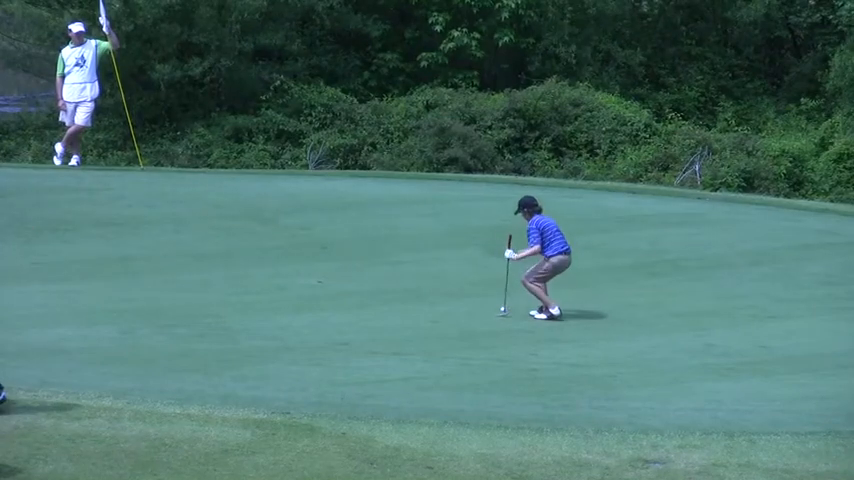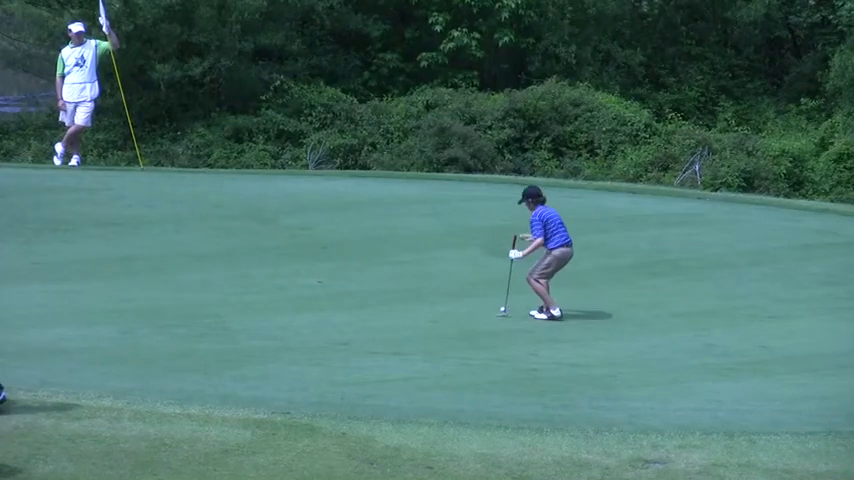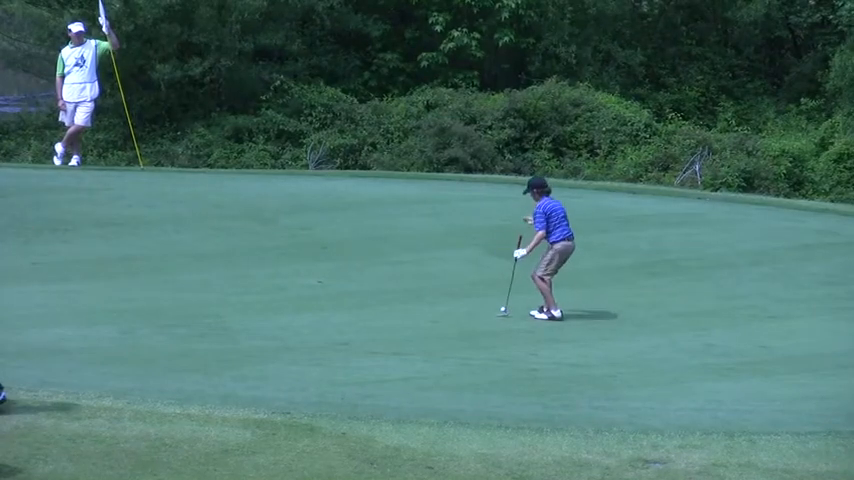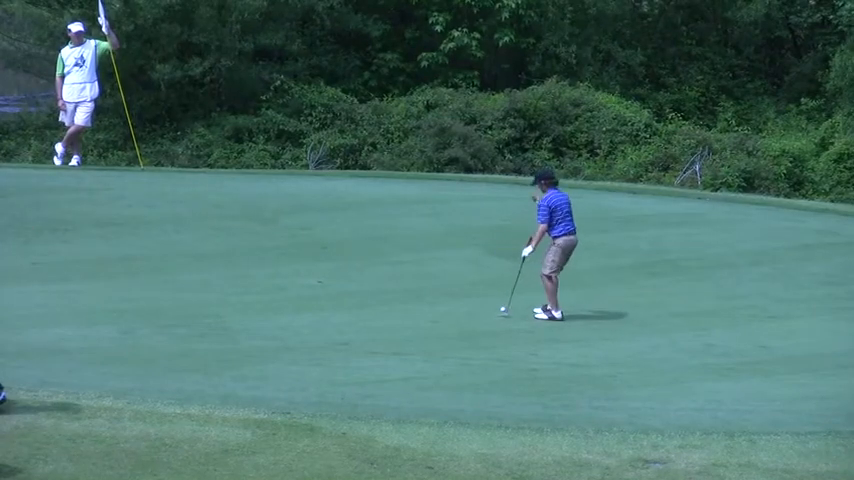
dt=0.1s
person 1, frame 1
left shoulder: (94, 46)
right shoulder: (64, 52)
left elbow: (115, 46)
right elbow: (59, 77)
left wrist: (108, 31)
right wrist: (60, 99)
left hip: (87, 96)
right hip: (69, 97)
left knee: (79, 127)
right knee: (73, 128)
left ankle: (61, 146)
right ankle: (76, 156)
person 1, frame 2
left shoulder: (94, 45)
right shoulder: (64, 52)
left elbow: (115, 46)
right elbow: (59, 77)
left wrist: (108, 31)
right wrist: (59, 98)
left hip: (87, 96)
right hip: (68, 97)
left knee: (80, 127)
right knee: (72, 128)
left ankle: (61, 146)
right ankle: (76, 156)
person 1, frame 3
left shoulder: (94, 46)
right shoulder: (64, 52)
left elbow: (114, 46)
right elbow: (59, 77)
left wrist: (108, 31)
right wrist: (59, 98)
left hip: (87, 96)
right hip: (68, 97)
left knee: (80, 126)
right knee: (72, 128)
left ankle: (62, 146)
right ankle: (76, 156)
person 1, frame 4
left shoulder: (94, 45)
right shoulder: (64, 52)
left elbow: (114, 46)
right elbow: (59, 77)
left wrist: (108, 31)
right wrist: (59, 98)
left hip: (87, 96)
right hip: (68, 97)
left knee: (80, 126)
right knee: (72, 128)
left ankle: (62, 146)
right ankle: (76, 156)
person 2, frame 1
left shoulder: (533, 224)
right shoulder: (547, 219)
left elbow: (537, 248)
left wrist: (518, 256)
right wrist: (527, 251)
left hip: (555, 259)
right hip: (566, 258)
left knee: (527, 280)
right knee: (536, 278)
left ankle: (553, 309)
right ankle: (546, 307)
person 2, frame 2
left shoulder: (536, 215)
right shoulder: (550, 211)
left elbow: (540, 241)
left wrist: (522, 253)
right wrist: (532, 237)
left hip: (557, 251)
right hip: (567, 250)
left knee: (532, 277)
right knee: (540, 275)
left ankle: (553, 310)
right ankle: (546, 308)
person 2, frame 3
left shoulder: (540, 207)
right shoulder: (556, 203)
left elbow: (541, 234)
left wrist: (526, 250)
right wrist: (535, 221)
left hip: (558, 245)
right hip: (569, 243)
left knee: (538, 276)
right knee: (546, 275)
left ankle: (554, 311)
right ankle: (547, 307)
person 2, frame 4
left shoulder: (545, 200)
right shoulder: (563, 195)
left elbow: (543, 227)
left wrist: (532, 246)
left hip: (560, 240)
right hip: (572, 238)
left knee: (546, 274)
right knee: (552, 273)
left ankle: (555, 312)
right ankle: (551, 306)
